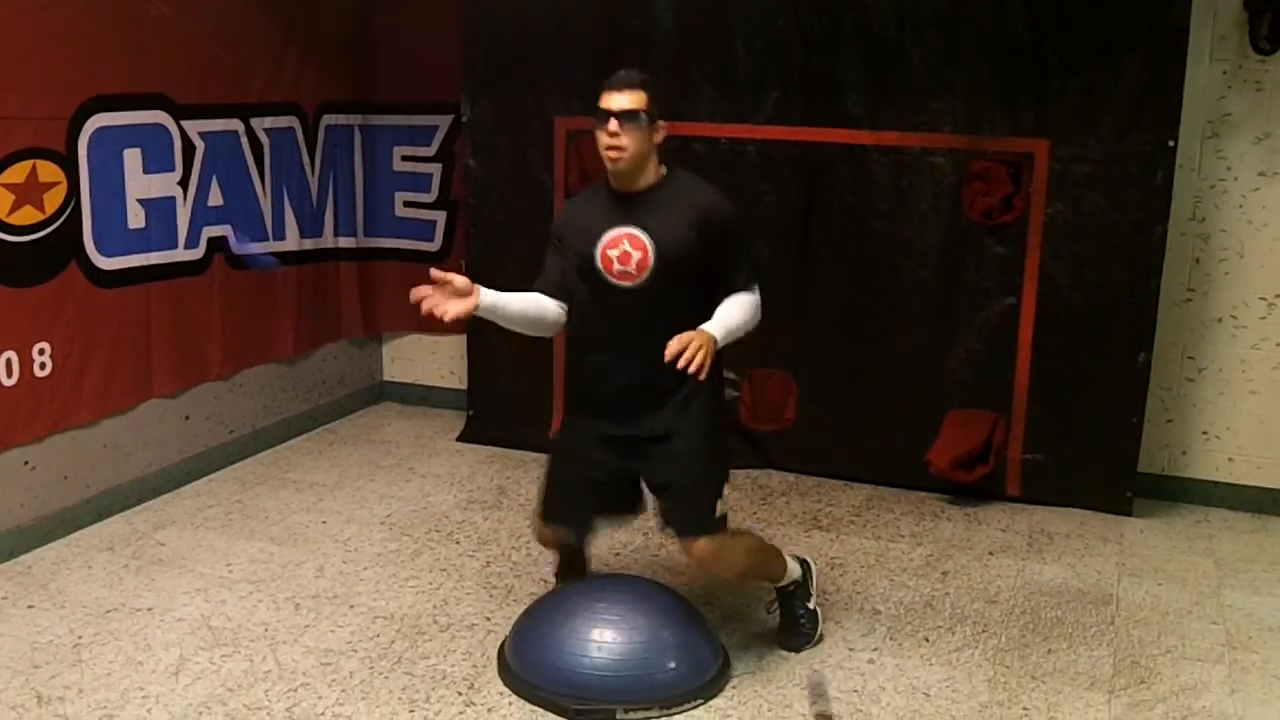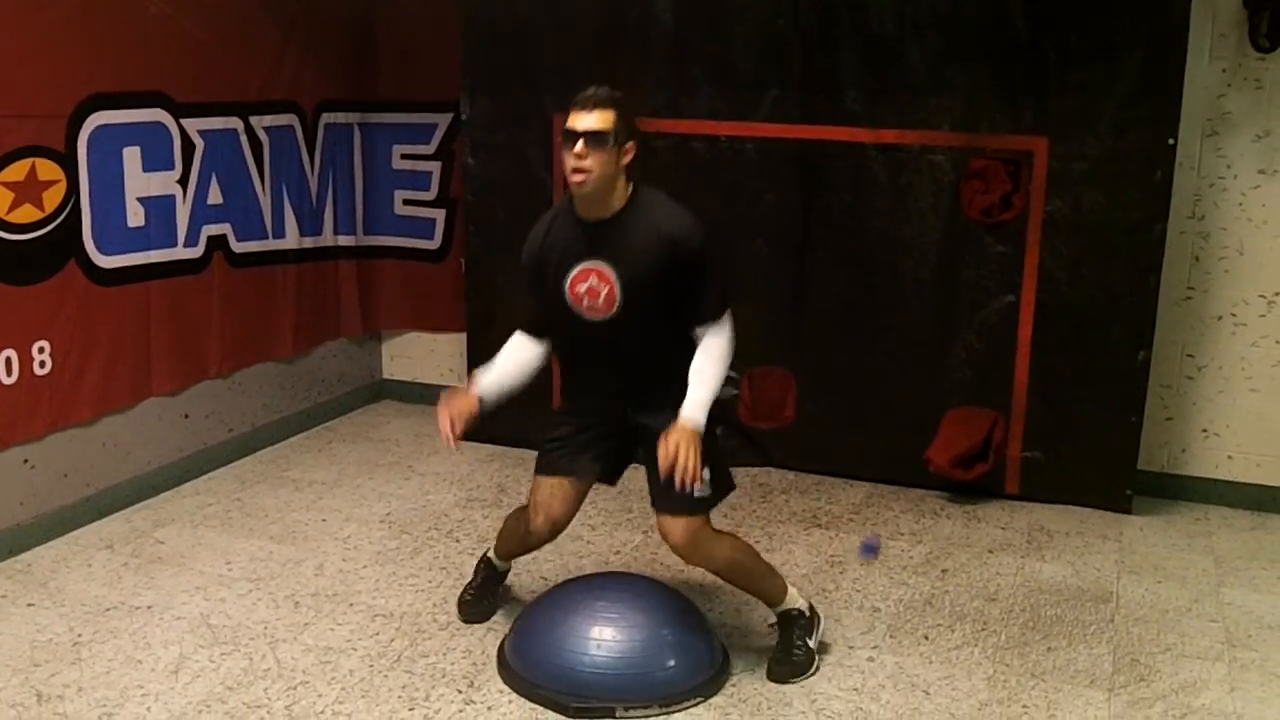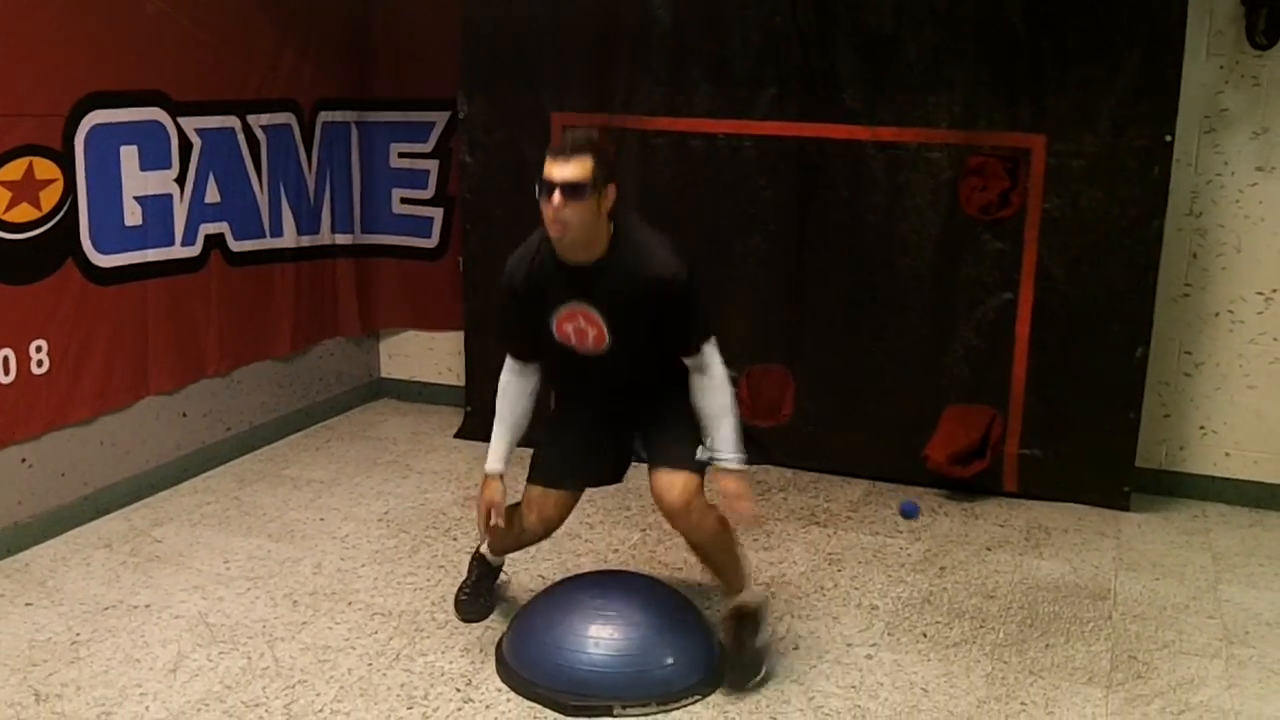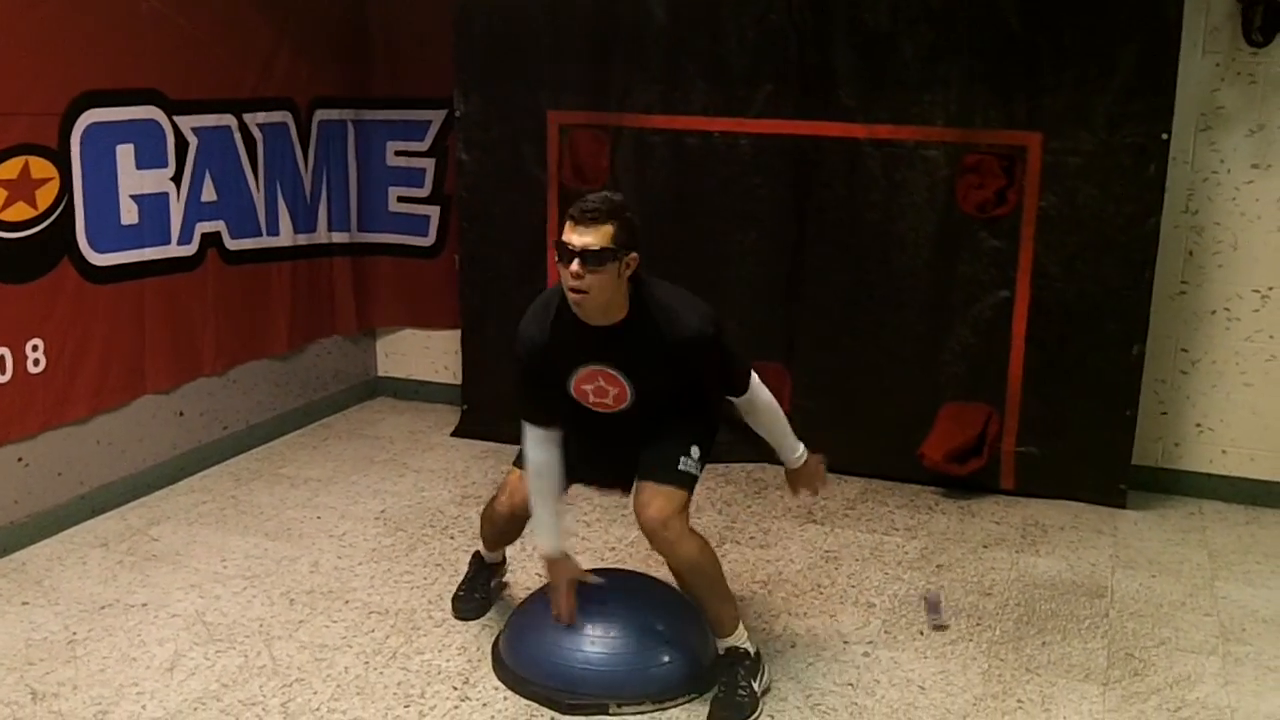
dt=0.2s
person 1, frame 1
left shoulder: (702, 206)
right shoulder: (577, 215)
left elbow: (746, 300)
right elbow: (551, 310)
left wrist: (708, 333)
right wrist: (480, 300)
left hip: (676, 401)
right hip: (597, 400)
left knee: (706, 552)
right knee: (556, 530)
left ankle: (792, 574)
right ankle: (573, 557)
person 1, frame 2
left shoulder: (670, 231)
right shoulder: (546, 240)
left elbow: (716, 331)
right elbow: (532, 340)
left wrist: (692, 419)
right wrist: (478, 392)
left hip: (666, 400)
right hip: (589, 397)
left knee: (685, 536)
right knee: (543, 516)
left ankle: (795, 611)
right ankle: (495, 563)
person 1, frame 3
left shoulder: (653, 266)
right shoulder: (526, 270)
left elbow: (702, 363)
right elbow: (522, 367)
left wrist: (728, 461)
right wrist: (494, 466)
left hip: (664, 398)
right hip: (585, 398)
left knee: (679, 499)
right knee: (536, 519)
left ankle: (746, 606)
right ankle: (488, 557)
person 1, frame 4
left shoulder: (682, 324)
right shoulder: (541, 330)
left elbow: (747, 392)
right elbow: (543, 434)
left wrist: (798, 456)
right wrist: (553, 551)
left hip: (673, 419)
right hip: (584, 422)
left knee: (659, 516)
right knee: (511, 503)
left ankle: (741, 652)
right ankle: (488, 562)
